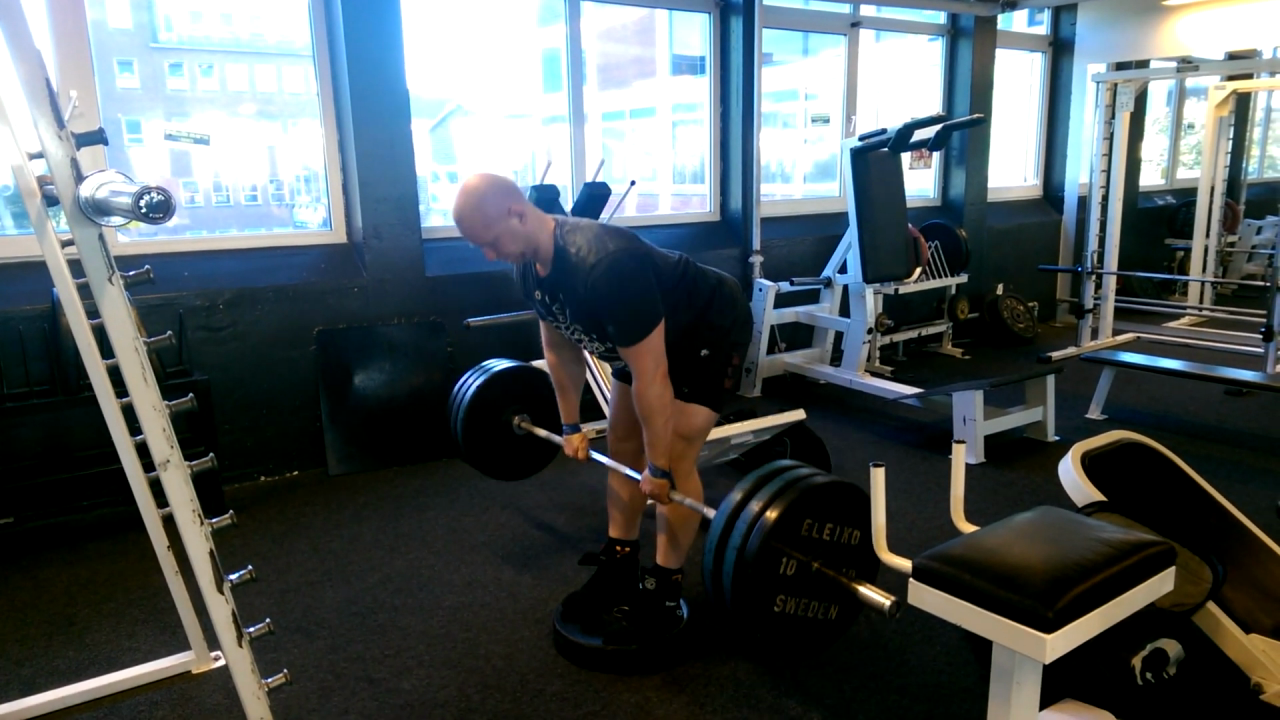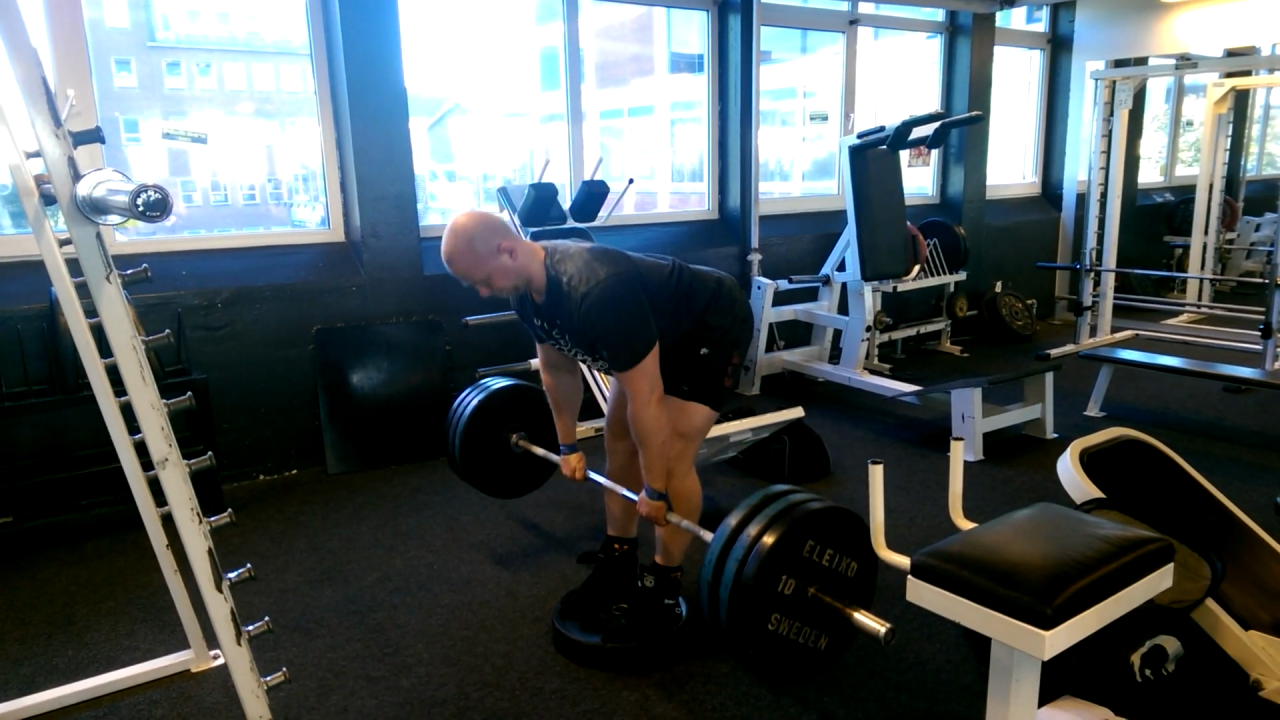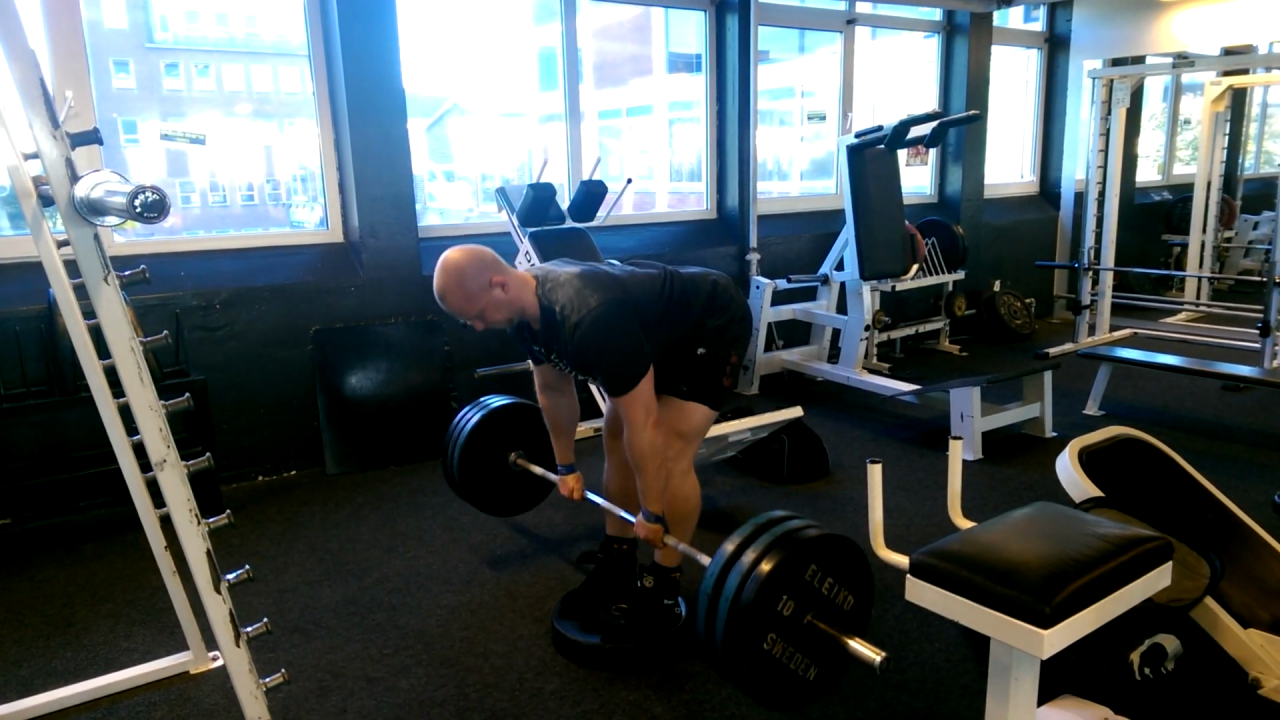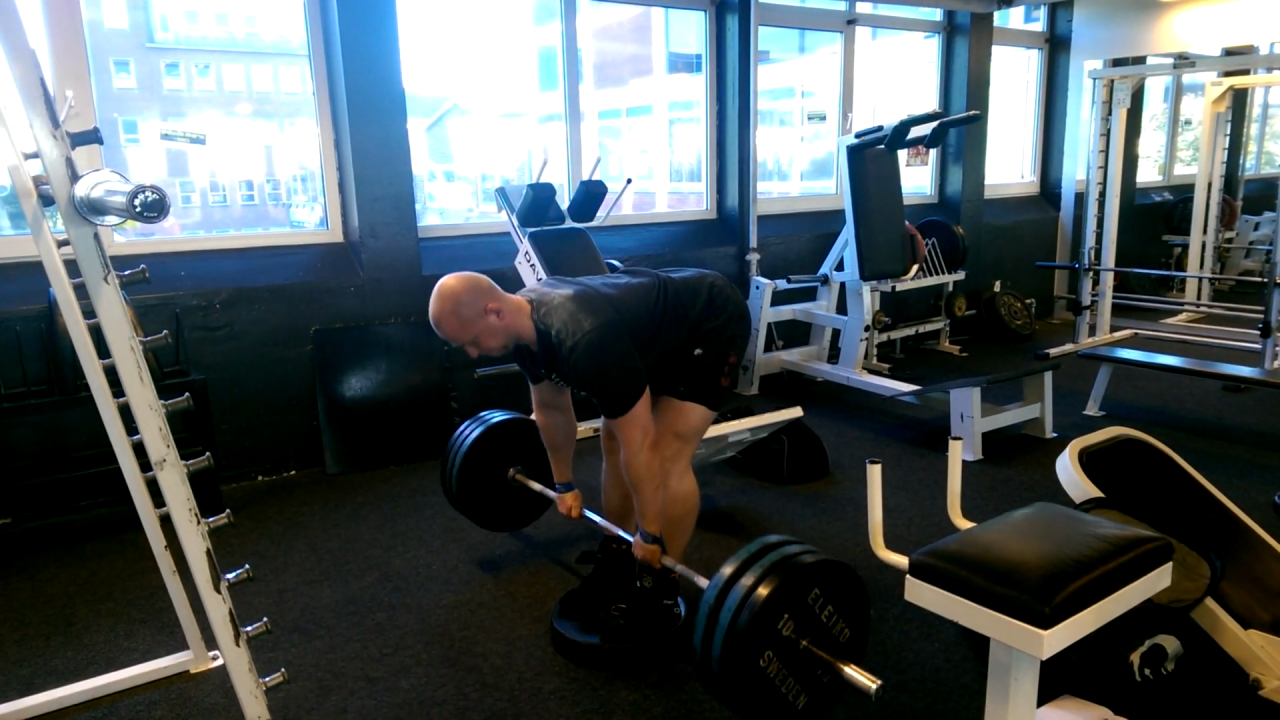
dt=0.3s
person 1, frame 1
left shoulder: (607, 265)
right shoulder: (530, 269)
left elbow: (651, 376)
right elbow: (561, 348)
left wrist: (657, 469)
right wrist: (570, 425)
left hip: (712, 330)
right hip: (649, 338)
left knee: (674, 457)
right knee: (622, 443)
left ankle: (664, 594)
right ankle: (619, 571)
person 1, frame 2
left shoulder: (599, 292)
right shoulder: (527, 291)
left elbow: (646, 399)
right elbow: (558, 368)
left wrist: (655, 491)
right wrist: (568, 446)
left hip: (713, 329)
right hip: (655, 335)
left knee: (671, 456)
right knee: (619, 439)
left ankle: (663, 590)
right ankle: (617, 568)
person 1, frame 3
left shoulder: (592, 319)
right shoulder: (526, 310)
left elbow: (644, 424)
right elbow: (554, 389)
left wrist: (652, 513)
right wrist: (565, 466)
left hip: (714, 326)
right hip: (663, 325)
left knee: (670, 453)
right knee: (615, 438)
left ankle: (662, 591)
right ankle: (617, 568)
person 1, frame 4
left shoulder: (588, 340)
right shoulder: (524, 324)
left elbow: (641, 445)
right elbow: (551, 409)
left wrist: (649, 534)
right wrist: (564, 485)
left hip: (712, 326)
right hip: (662, 323)
left knee: (668, 455)
right knee: (612, 439)
left ankle: (661, 591)
right ankle: (615, 567)
